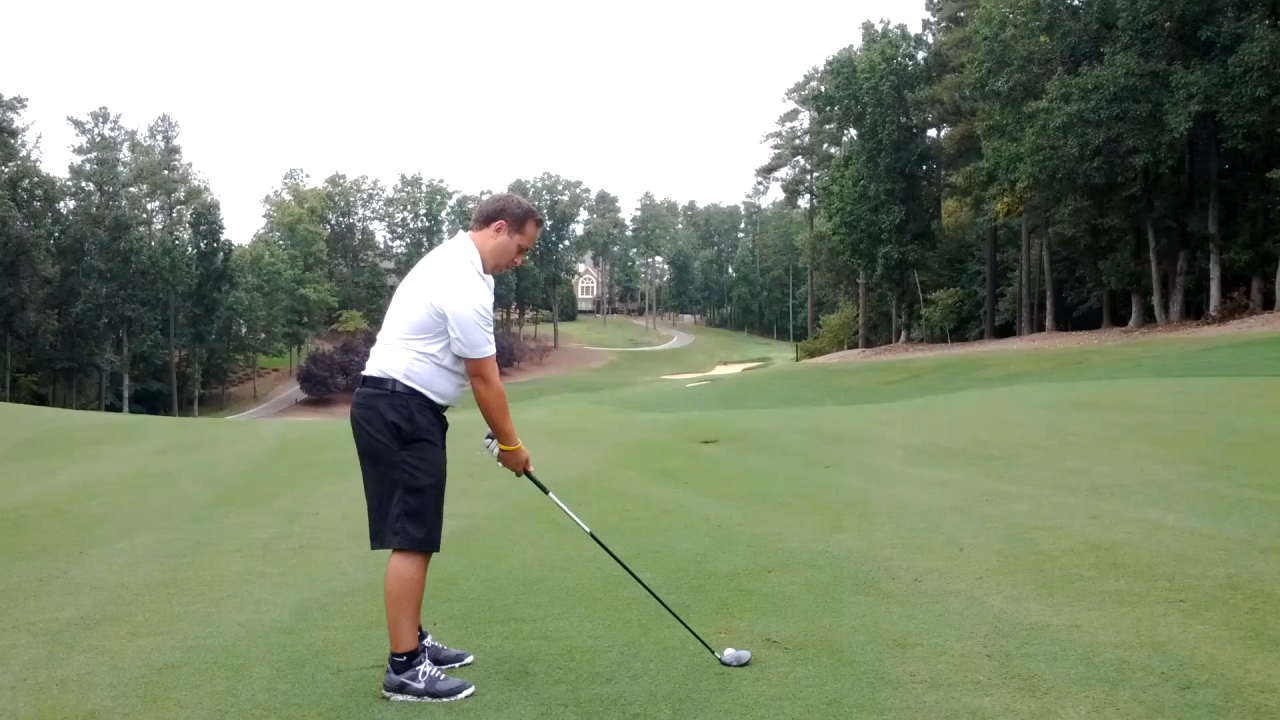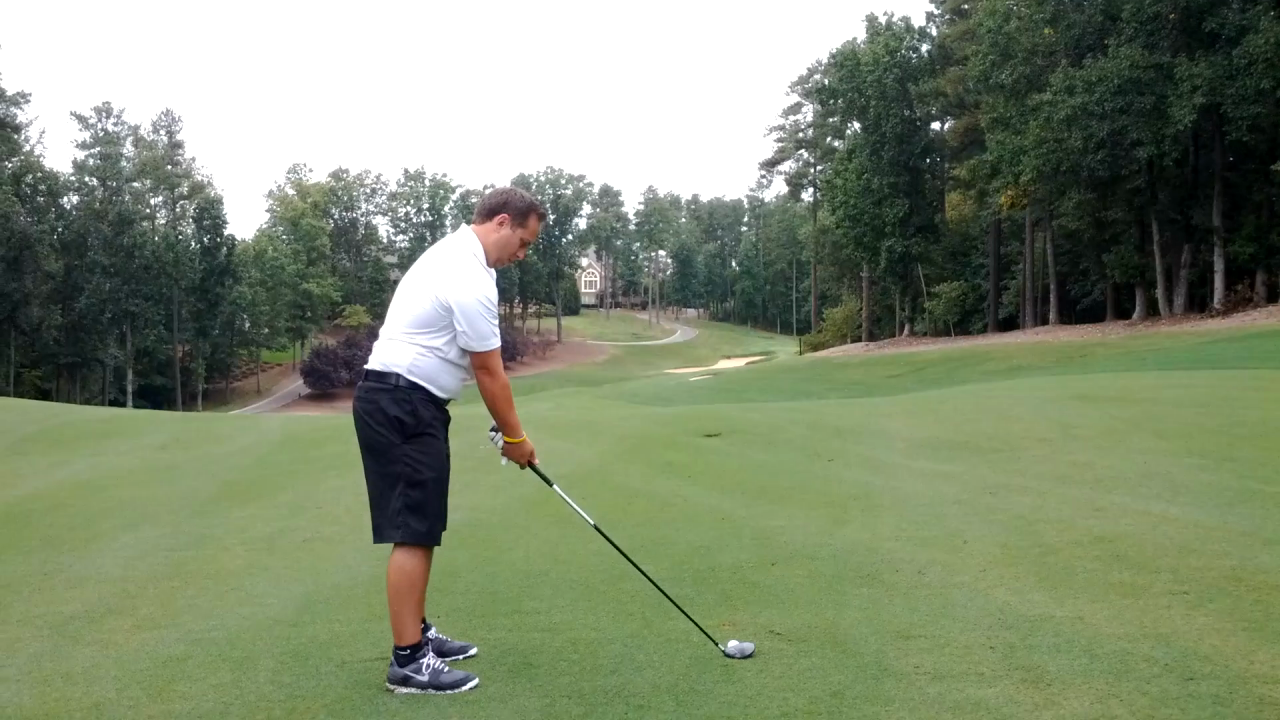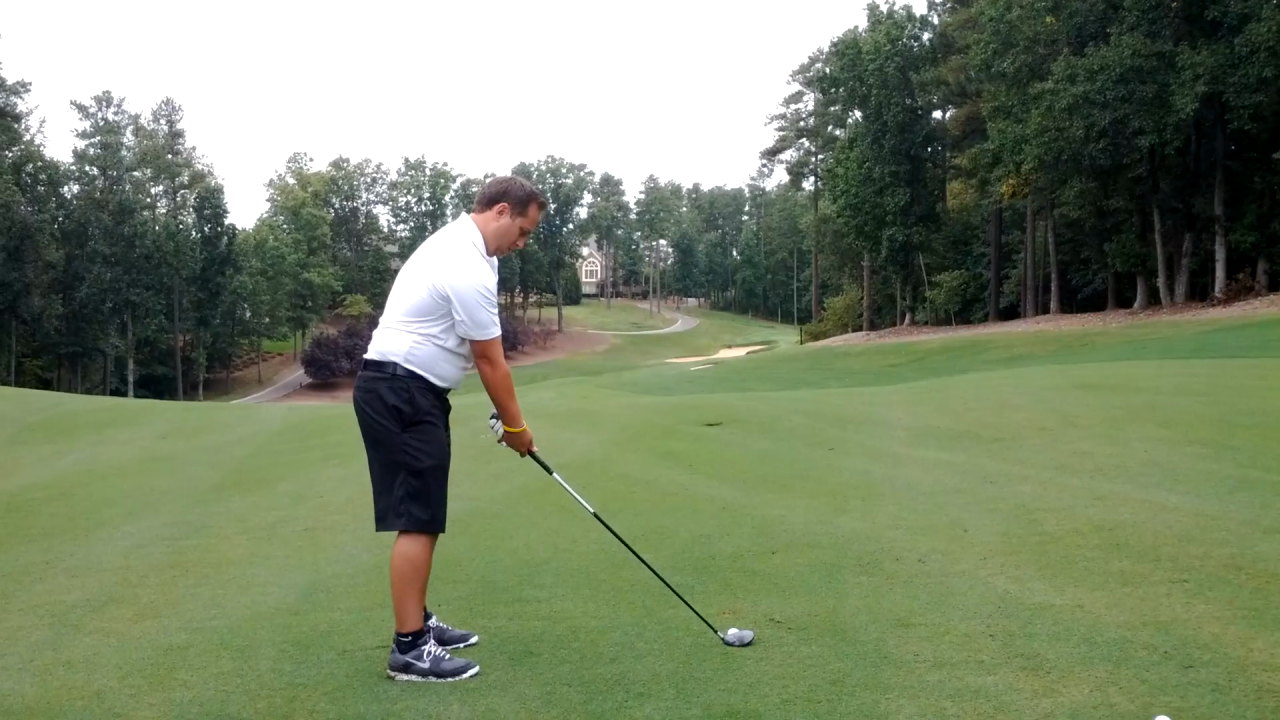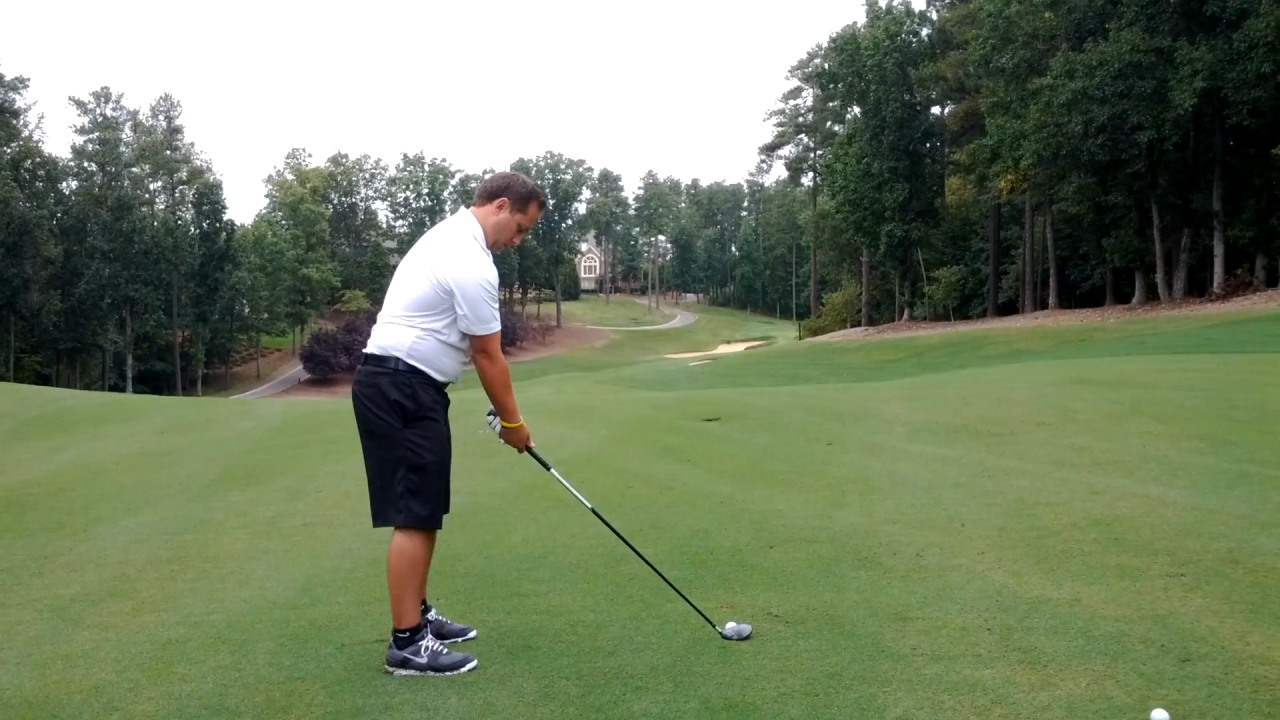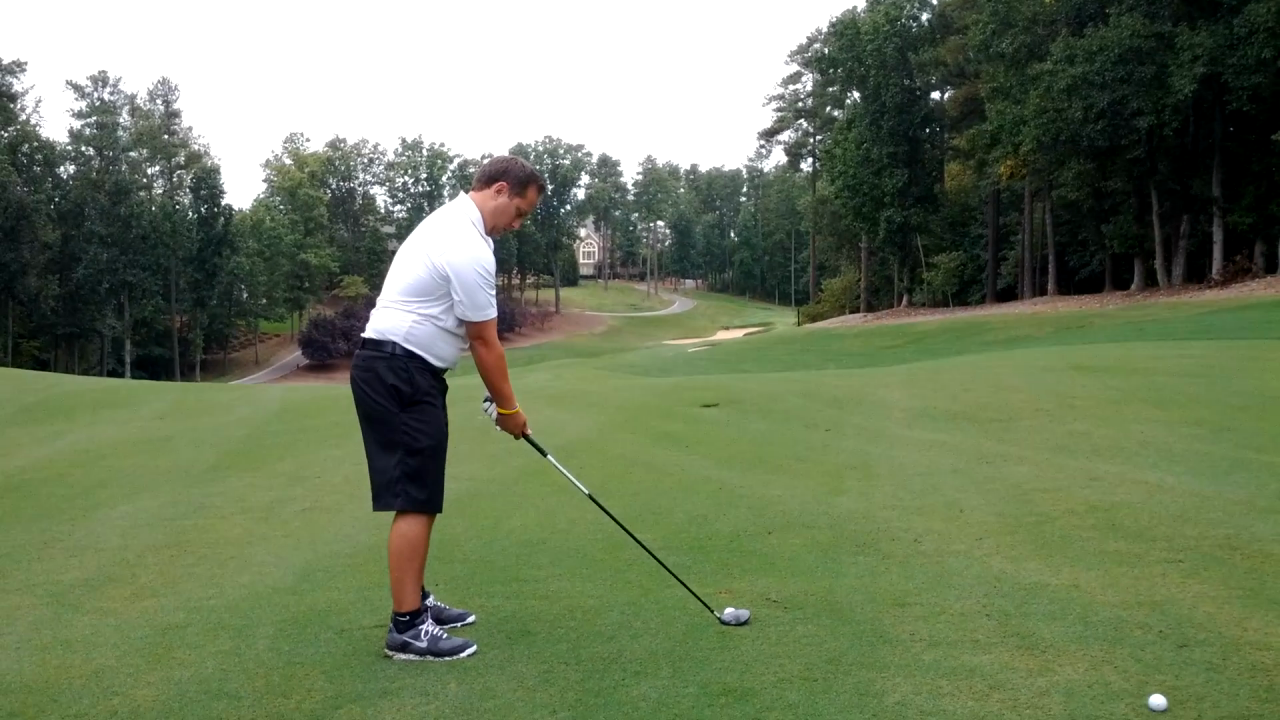
dt=0.2s
person 1, frame 1
left shoulder: (450, 259)
right shoulder: (465, 286)
right elbow: (484, 379)
right wrist: (510, 444)
left hip: (403, 406)
right hip: (399, 410)
left knee: (418, 532)
right knee: (411, 536)
left ankle: (411, 640)
right ankle: (404, 668)
person 1, frame 2
left shoulder: (452, 251)
right shoulder: (470, 280)
right elbow: (489, 372)
right wrist: (515, 437)
left hip: (404, 400)
right hip: (401, 405)
left knee: (421, 526)
right knee: (414, 530)
left ankle: (417, 633)
right ankle: (408, 661)
person 1, frame 3
left shoulder: (451, 241)
right shoulder: (469, 269)
right elbow: (490, 361)
right wrist: (516, 426)
left hip: (403, 388)
right hip: (401, 394)
left knee: (422, 514)
right knee: (417, 518)
left ankle: (417, 621)
right ankle: (409, 648)
person 1, frame 4
left shoulder: (449, 234)
right shoulder: (471, 264)
right elbow: (489, 355)
right wrist: (512, 421)
left hip: (400, 383)
right hip: (401, 388)
left knee: (423, 509)
right knee: (415, 514)
left ankle: (416, 616)
right ankle: (407, 643)
person 1, frame 5
left shoulder: (449, 219)
right shoulder: (469, 249)
right elbow: (485, 342)
right wrist: (509, 408)
left hip: (398, 367)
right hip: (399, 373)
left knee: (420, 493)
right knee: (415, 498)
left ankle: (415, 601)
right ankle: (406, 628)
